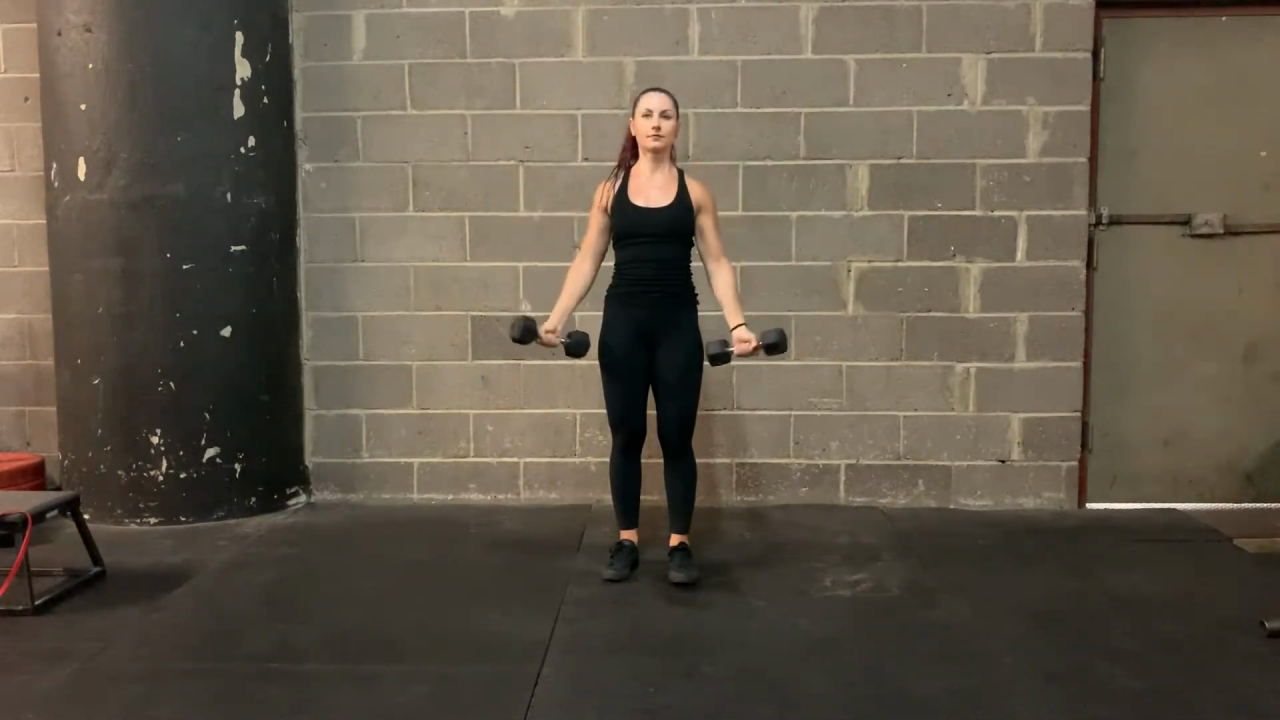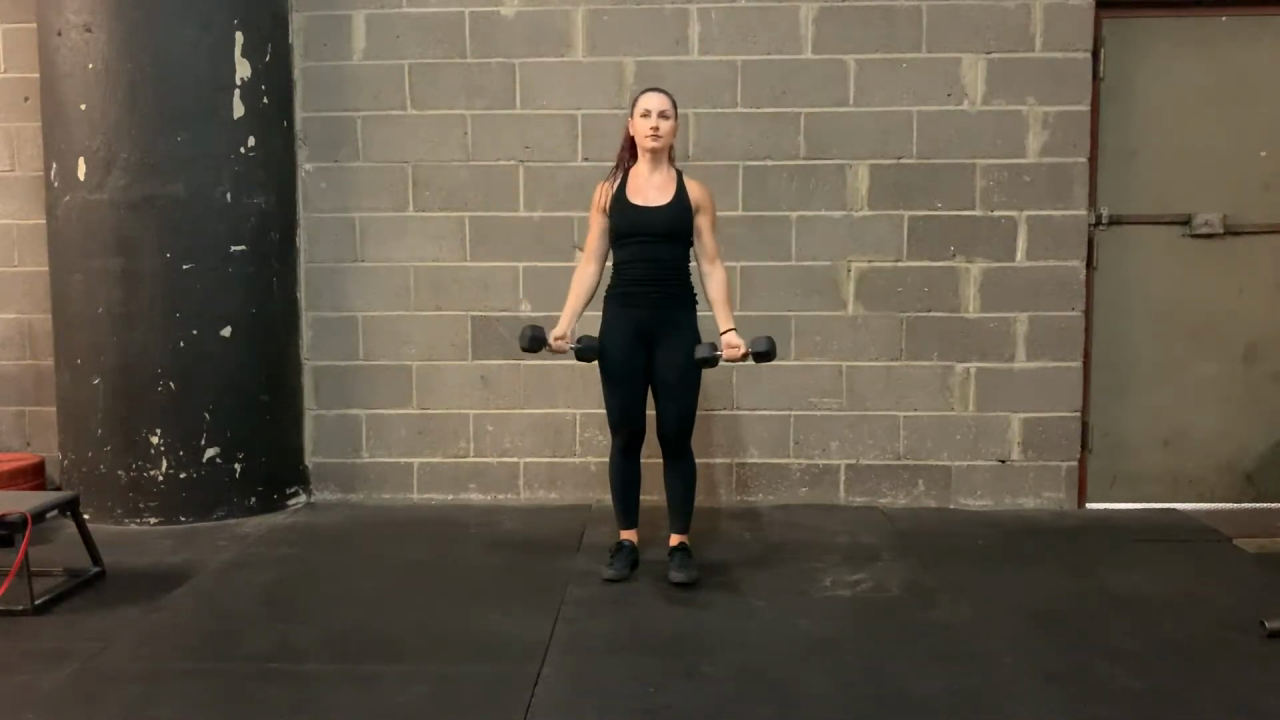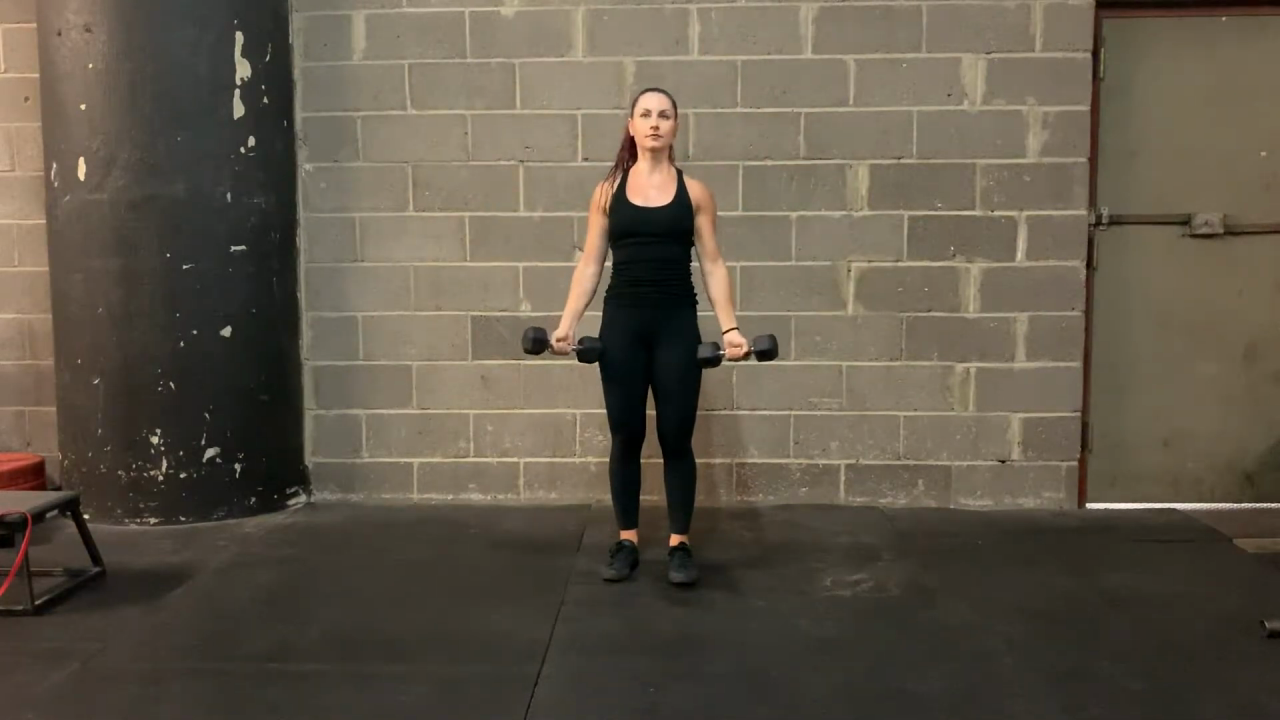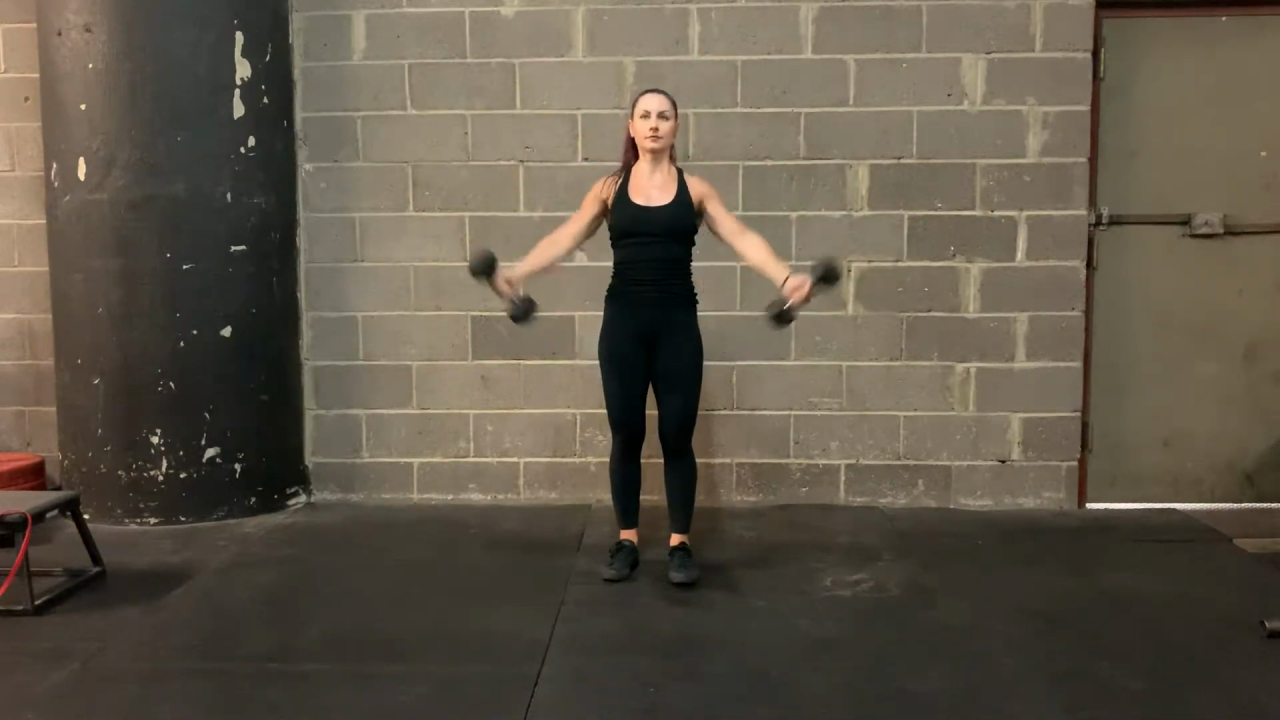
dt=0.3s
person 1, frame 1
left shoulder: (695, 191)
right shoulder: (610, 189)
left elbow: (717, 262)
right elbow: (587, 259)
left wrist: (737, 323)
right wrist: (558, 316)
left hip: (678, 322)
right hip: (623, 321)
left knee: (677, 438)
right knee: (626, 436)
left ankle: (679, 545)
right ankle: (626, 542)
person 1, frame 2
left shoulder: (694, 191)
right shoulder: (609, 189)
left elbow: (711, 264)
right elbow: (591, 262)
left wrist: (727, 328)
right wrist: (565, 321)
left hip: (677, 322)
right hip: (622, 320)
left knee: (676, 437)
right knee: (625, 436)
left ankle: (679, 544)
right ankle: (626, 541)
person 1, frame 3
left shoulder: (694, 191)
right shoulder: (608, 190)
left elbow: (713, 263)
right elbow: (589, 263)
left wrist: (730, 327)
right wrist: (567, 322)
left hip: (677, 322)
right hip: (622, 321)
left knee: (676, 438)
right knee: (626, 437)
left ankle: (680, 544)
right ankle: (626, 542)
person 1, frame 4
left shoulder: (696, 188)
right shoulder: (609, 187)
left elbow: (741, 237)
right elbow: (566, 236)
left wrist: (785, 277)
right wrist: (519, 271)
left hip: (677, 321)
right hip: (623, 322)
left knee: (677, 437)
right knee: (626, 436)
left ankle: (679, 544)
right ankle: (626, 541)
